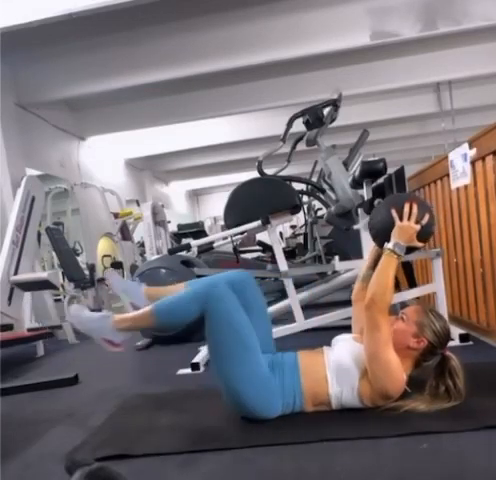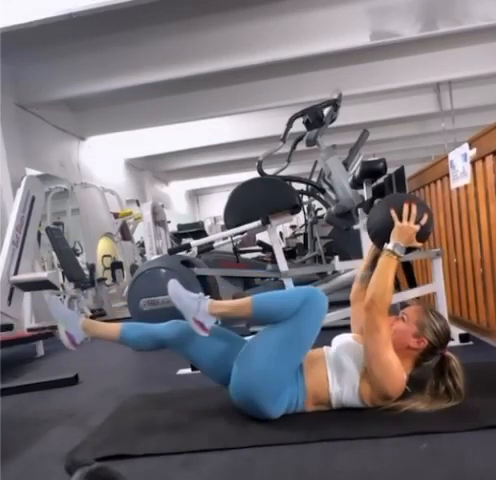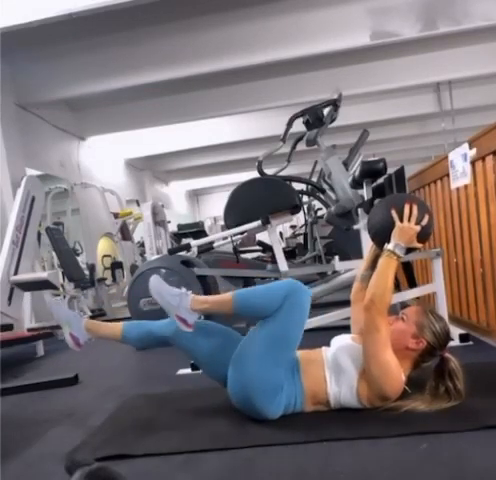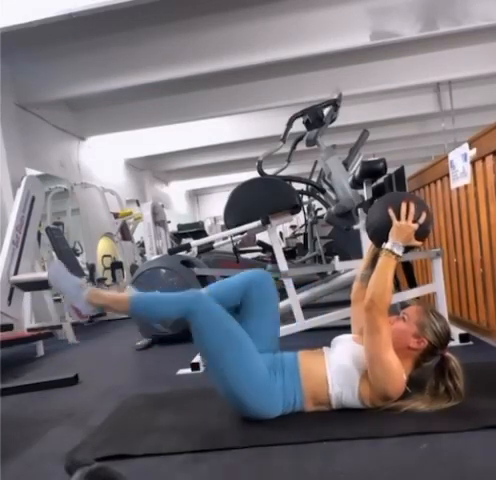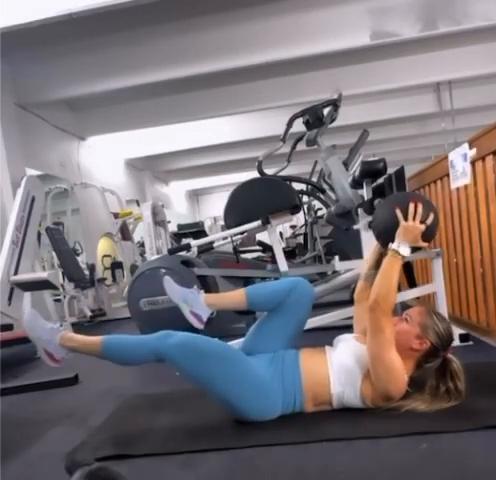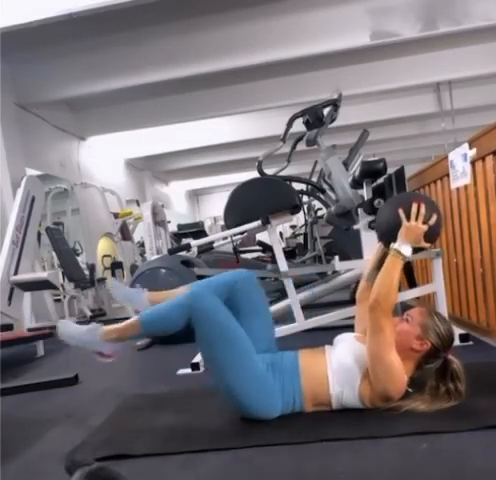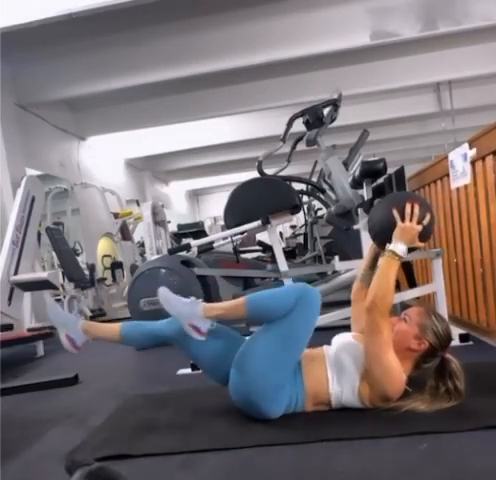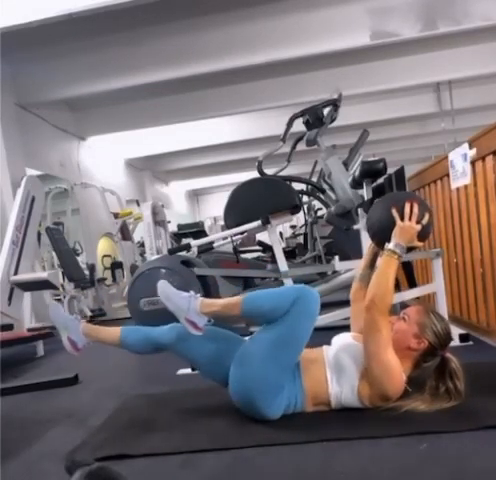
dt=0.4s
person 1, frame 1
left shoulder: (390, 378)
right shoulder: (376, 351)
left elbow: (374, 308)
right elbow: (360, 298)
left wrist: (397, 247)
right wrist: (380, 246)
left hip: (260, 393)
right hip: (269, 369)
left knee: (215, 296)
right knee: (237, 281)
left ankle: (116, 326)
right ankle: (147, 296)
person 1, frame 2
left shoulder: (390, 379)
right shoulder: (370, 350)
left elbow: (372, 309)
right elbow: (359, 298)
left wrist: (396, 248)
right wrist: (375, 248)
left hip: (261, 390)
right hip: (256, 377)
left knee: (313, 297)
right knee: (176, 331)
left ankle: (210, 309)
right ankle: (86, 328)
person 1, frame 3
left shoulder: (388, 380)
right shoulder: (369, 349)
left elbow: (372, 310)
right elbow: (360, 298)
left wrist: (397, 248)
right wrist: (377, 248)
left hip: (259, 391)
right hip: (256, 376)
left knee: (295, 291)
right knee: (175, 329)
left ankle: (195, 305)
right ankle: (88, 329)
person 1, frame 4
left shoulder: (390, 379)
right shoulder: (369, 348)
left elbow: (373, 308)
right elbow: (360, 298)
left wrist: (395, 248)
right wrist: (375, 247)
left hip: (260, 392)
right hip: (266, 368)
left knee: (195, 303)
right knee: (259, 280)
left ankle: (95, 298)
person 1, frame 5
left shoulder: (390, 380)
right shoulder: (373, 350)
left elbow: (377, 309)
right elbow: (363, 298)
left wrist: (401, 248)
right wrist: (381, 246)
left hip: (260, 392)
right hip: (264, 364)
left knee: (167, 343)
right knee: (300, 289)
left ankle: (64, 342)
right ankle: (204, 304)
person 1, frame 6
left shoulder: (391, 379)
right shoulder: (371, 349)
left elbow: (377, 309)
right elbow: (365, 296)
left wrist: (402, 248)
right wrist: (385, 245)
left hip: (261, 392)
right hip: (267, 367)
left knee: (203, 297)
right knee: (240, 281)
left ankle: (105, 337)
right ankle: (151, 301)
person 1, frame 7
left shoulder: (389, 381)
right shoulder: (370, 350)
left elbow: (373, 310)
right elbow: (360, 297)
left wrist: (397, 247)
right wrist: (376, 247)
left hip: (263, 392)
right hip: (258, 379)
left knee: (304, 295)
right knee: (177, 327)
left ankle: (203, 314)
right ankle: (85, 331)
person 1, frame 8
left shoulder: (389, 379)
right shoulder: (371, 348)
left elbow: (373, 309)
right elbow: (360, 296)
left wrist: (396, 247)
right wrist: (376, 246)
left hip: (260, 391)
right hip: (255, 375)
left knee: (304, 296)
right knee: (172, 334)
left ankle: (202, 308)
right ankle: (84, 332)
